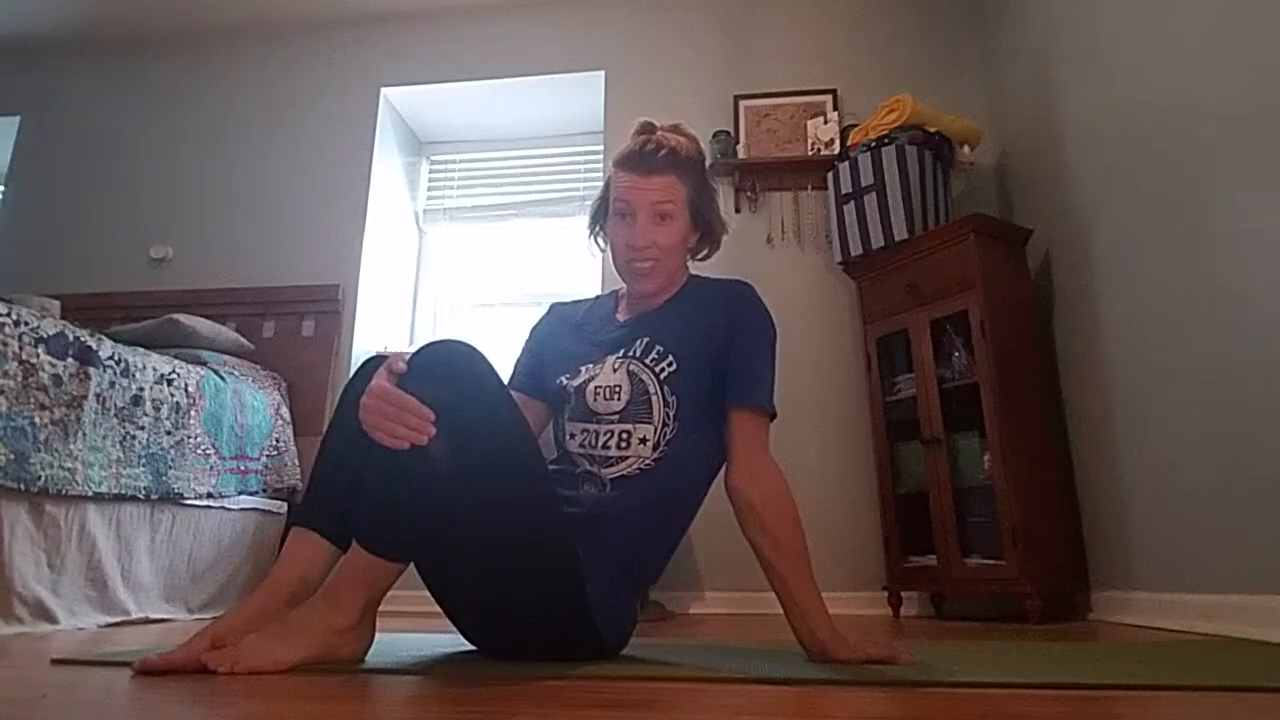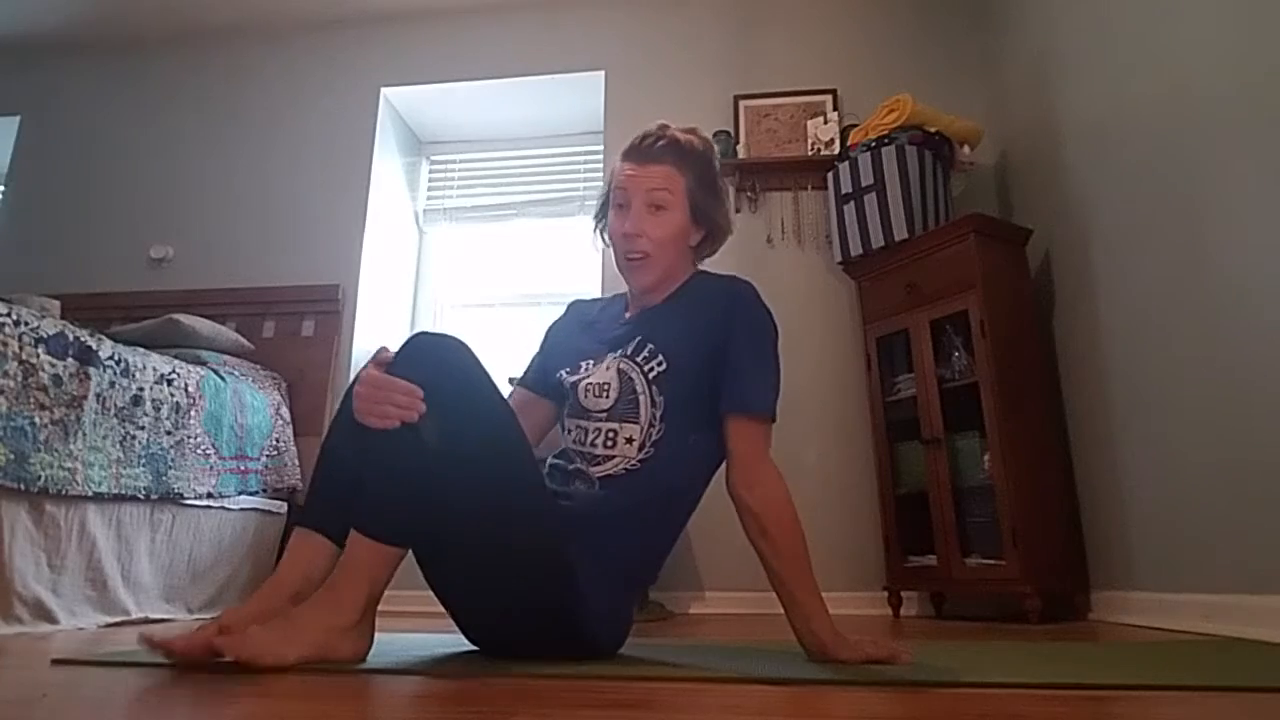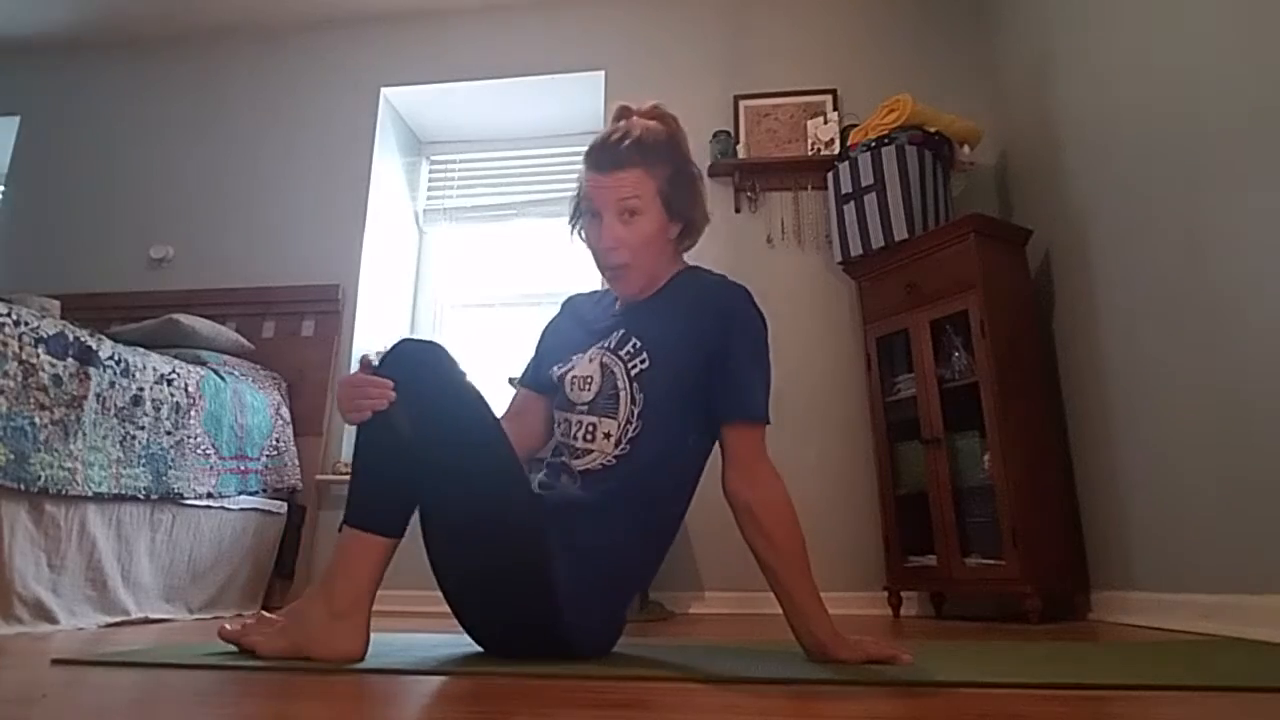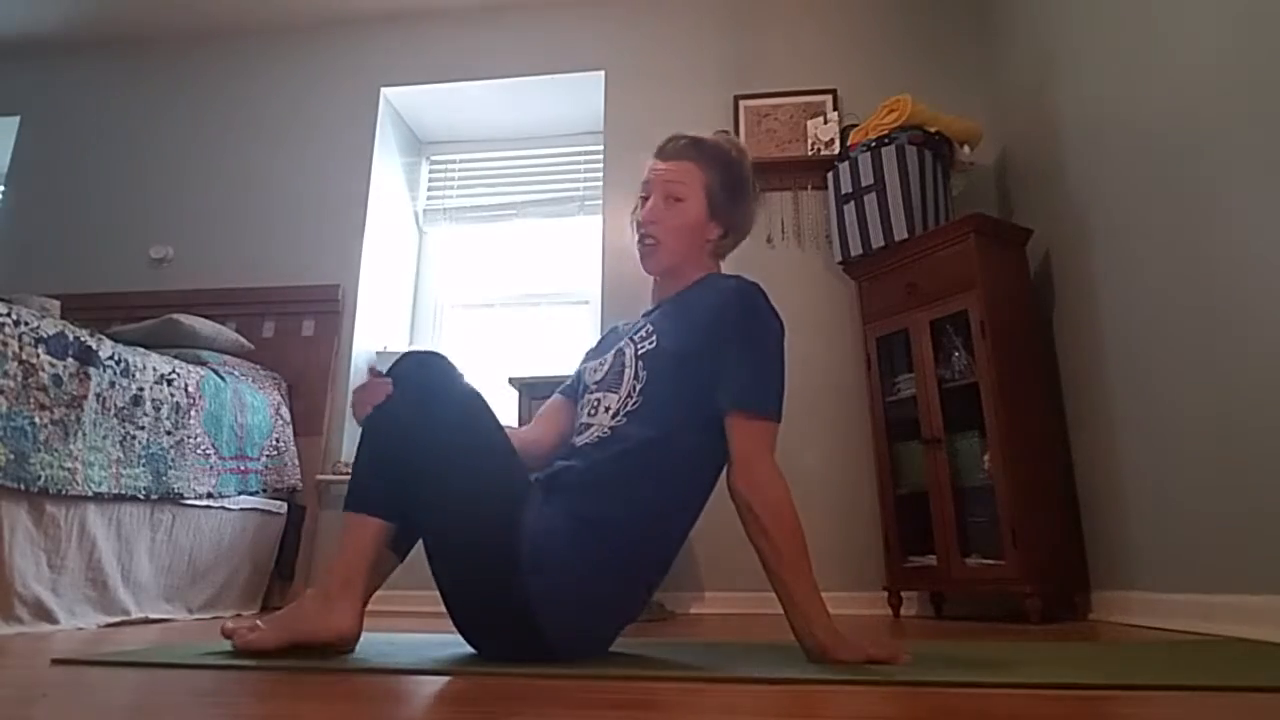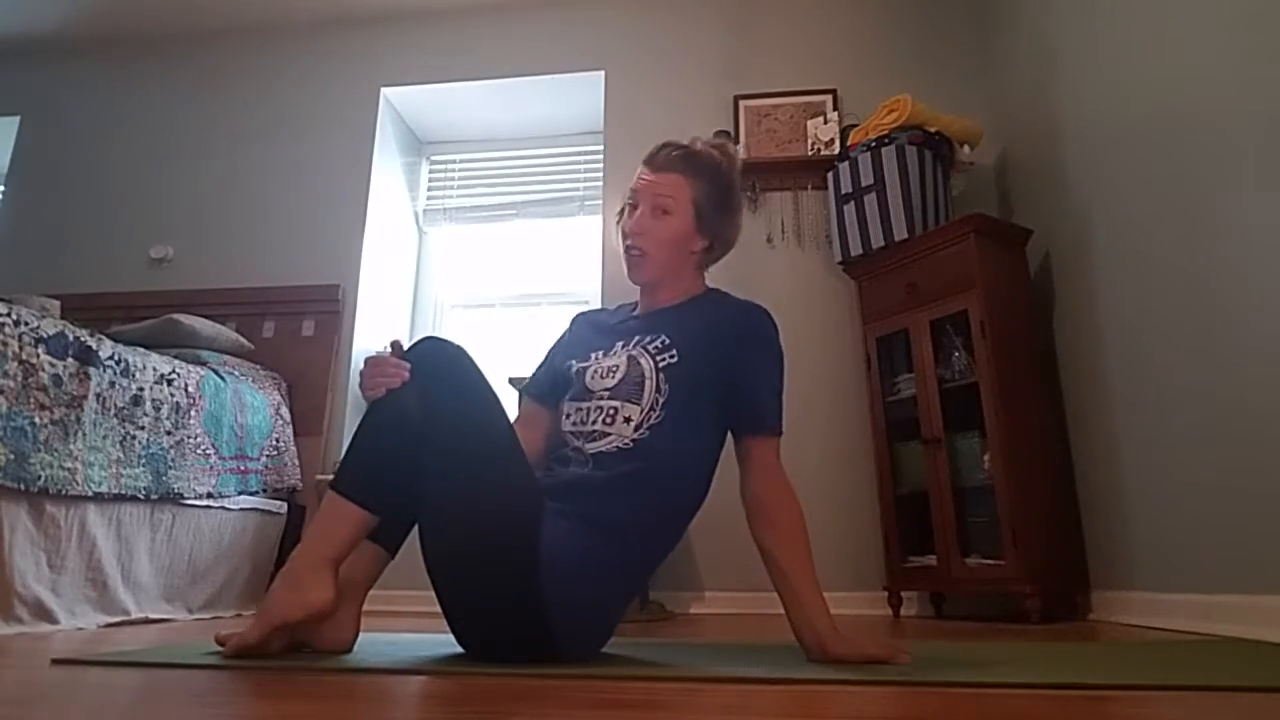
dt=0.5s
person 1, frame 1
left shoulder: (729, 313)
right shoulder: (563, 324)
left elbow: (751, 477)
right elbow: (498, 446)
left wrist: (819, 634)
right wrist: (393, 401)
left hip: (582, 603)
right hip: (511, 583)
left knee: (450, 370)
right knee: (382, 378)
left ankle: (339, 613)
right ankle: (266, 609)
person 1, frame 2
left shoulder: (730, 309)
right shoulder: (578, 322)
left elbow: (752, 477)
right elbow: (501, 440)
left wrist: (819, 634)
right wrist: (394, 410)
left hip: (575, 604)
right hip: (515, 584)
left knee: (437, 361)
right knee: (407, 374)
left ankle: (340, 613)
right ankle: (279, 598)
person 1, frame 3
left shoulder: (721, 310)
right shoulder: (574, 316)
left elbow: (748, 479)
right elbow: (509, 442)
left wrist: (820, 635)
right wrist: (386, 407)
left hip: (566, 601)
right hip: (520, 584)
left knee: (419, 369)
right knee: (407, 369)
left ankle: (338, 610)
right ankle: (338, 604)
person 1, frame 4
left shoulder: (736, 307)
right shoulder: (619, 338)
left elbow: (752, 474)
right elbow: (534, 445)
right wrist: (399, 419)
left hip: (557, 594)
right hip: (526, 593)
left knee: (425, 373)
right knee: (413, 398)
left ankle: (334, 596)
right ankle: (342, 601)
person 1, frame 5
left shoulder: (737, 329)
right shoulder: (588, 329)
left elbow: (764, 485)
right elbow: (518, 450)
left wrist: (820, 634)
right wrist: (404, 403)
left hip: (558, 596)
right hip: (511, 594)
left knee: (439, 363)
right knee: (417, 384)
left ankle: (309, 574)
right ankle: (333, 602)
